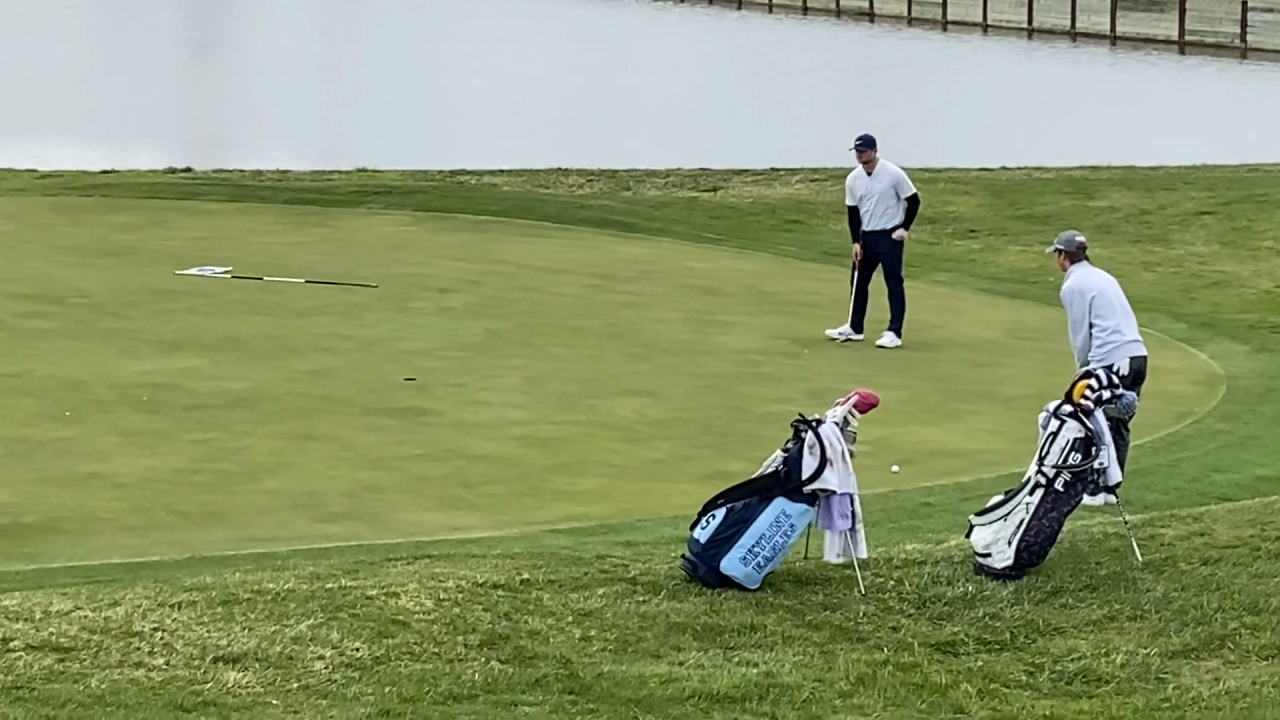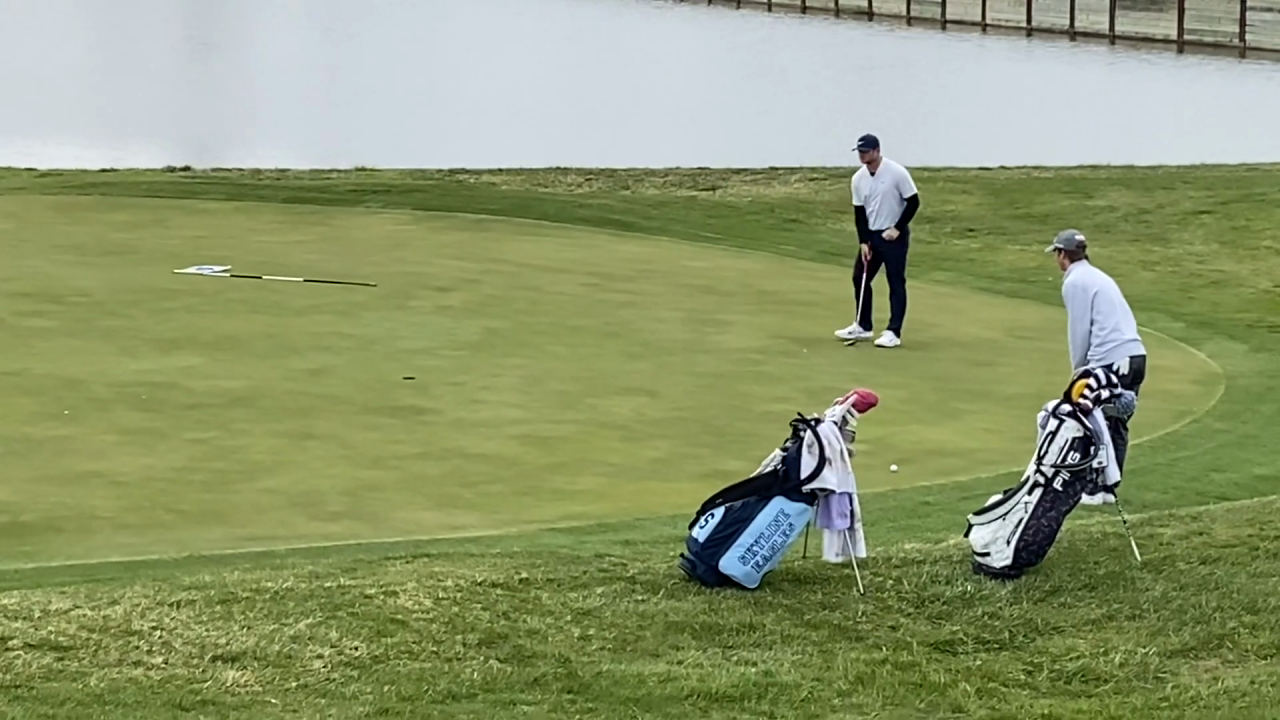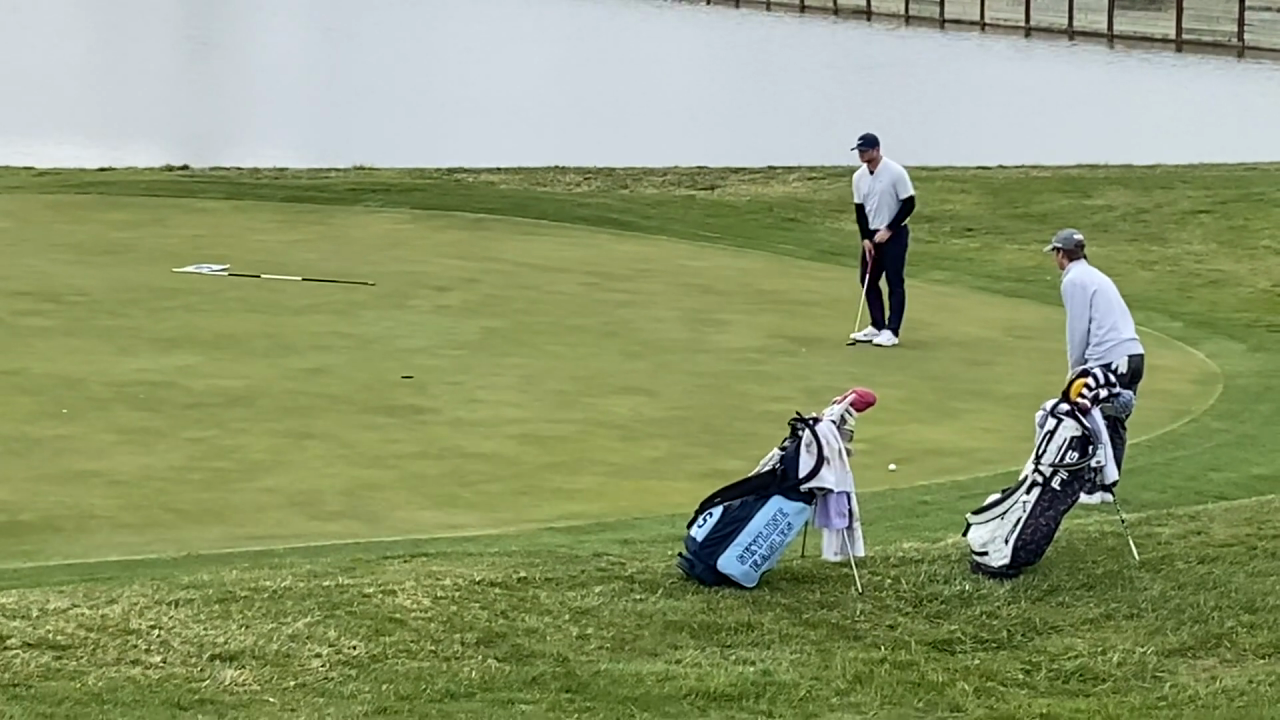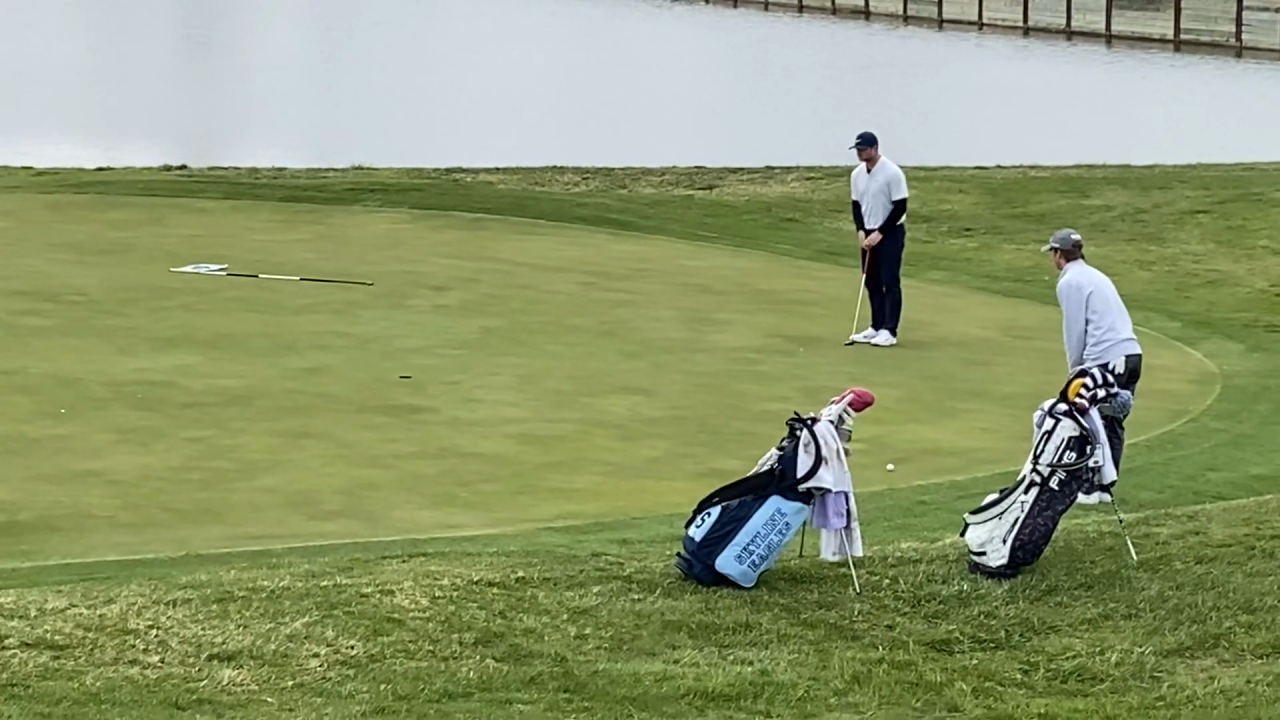
dt=0.2s
person 1, frame 1
left shoulder: (1073, 286)
right shoulder: (1102, 276)
left elbow: (1080, 335)
left wrist: (1083, 369)
right wrist: (1090, 366)
left hip: (1110, 361)
right hip: (1137, 355)
right knee: (1119, 426)
left ankle: (1094, 491)
right ankle: (1109, 489)
person 1, frame 2
left shoulder: (1075, 283)
right shoulder: (1099, 276)
left elbow: (1079, 331)
left wrist: (1077, 368)
right wrist: (1084, 368)
left hip: (1110, 361)
right hip: (1135, 356)
right knee: (1116, 425)
left ankle: (1094, 491)
right ankle: (1108, 489)
person 1, frame 3
left shoulder: (1073, 280)
right shoulder: (1096, 276)
left elbow: (1078, 330)
left wrist: (1074, 369)
right wrist: (1082, 366)
left hip: (1108, 360)
right hip: (1133, 354)
right knee: (1115, 424)
person 1, frame 4
left shoulder: (1069, 282)
right shoulder: (1096, 276)
left elbow: (1075, 330)
left wrist: (1074, 368)
right wrist: (1082, 365)
left hip: (1105, 360)
right hip: (1131, 354)
right knee: (1114, 425)
left ankle: (1089, 490)
right ankle: (1104, 488)
person 2, frame 1
left shoulder: (894, 173)
right shoulder: (853, 179)
left elbow: (914, 201)
right elbow: (852, 212)
left wrist: (905, 228)
right wrist: (855, 241)
left hip: (890, 236)
right hip: (866, 236)
left knee: (893, 284)
right knee: (858, 282)
left ankle: (894, 332)
right ankle: (854, 328)
person 2, frame 2
left shoulder: (897, 173)
right shoulder: (858, 178)
left elbow: (914, 202)
right elbow: (859, 212)
left wrist: (897, 228)
right wrist: (863, 242)
left hip: (895, 236)
right hip: (872, 236)
left knee: (895, 284)
right knee: (860, 278)
left ankle: (893, 332)
right ankle: (863, 325)
person 2, frame 3
left shoulder: (896, 172)
right shoulder: (858, 177)
left elbow: (909, 204)
right elbow: (859, 209)
left wrist: (889, 230)
right wrist: (865, 238)
left hip: (895, 235)
right hip: (873, 236)
left knee: (894, 283)
right knee: (867, 280)
left ankle: (892, 331)
right ankle: (877, 326)
person 2, frame 4
left shoulder: (892, 172)
right shoulder: (857, 174)
left elbow: (900, 207)
left wrist: (880, 232)
right wrist: (860, 230)
left hip: (890, 234)
right hip: (869, 235)
left knee: (890, 283)
right knee: (872, 283)
left ankle: (889, 331)
right ankle: (877, 327)
